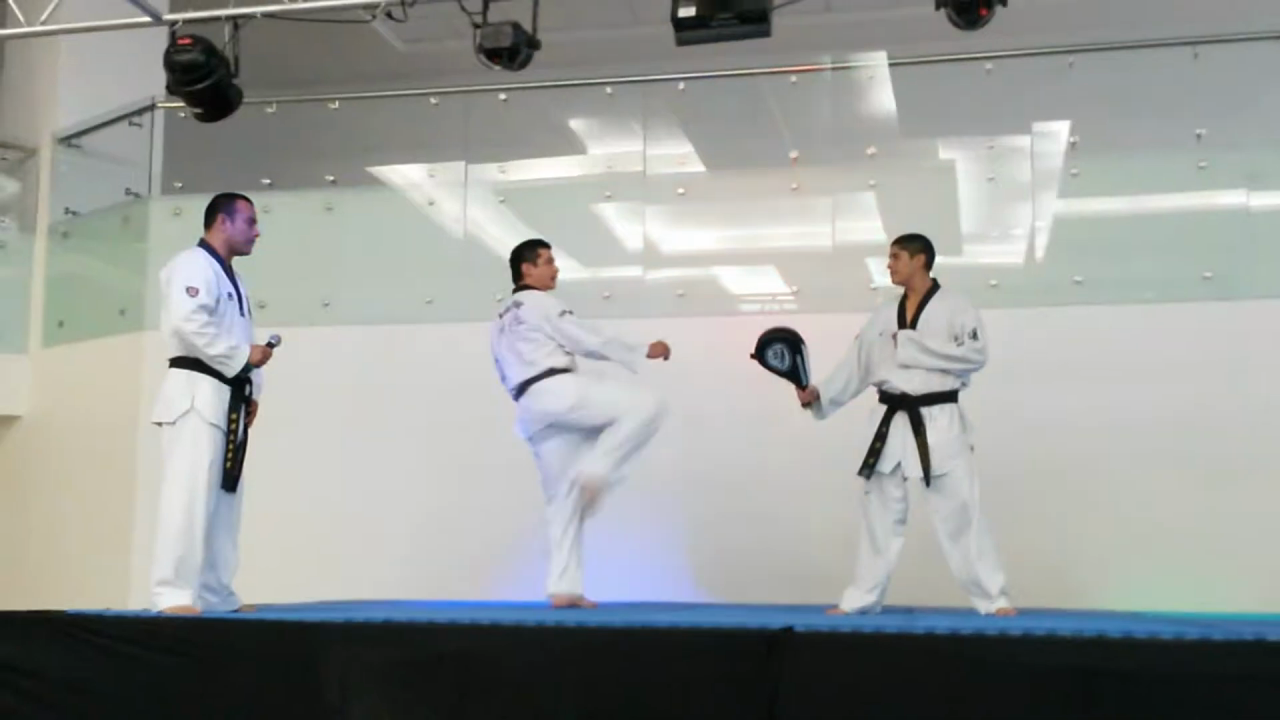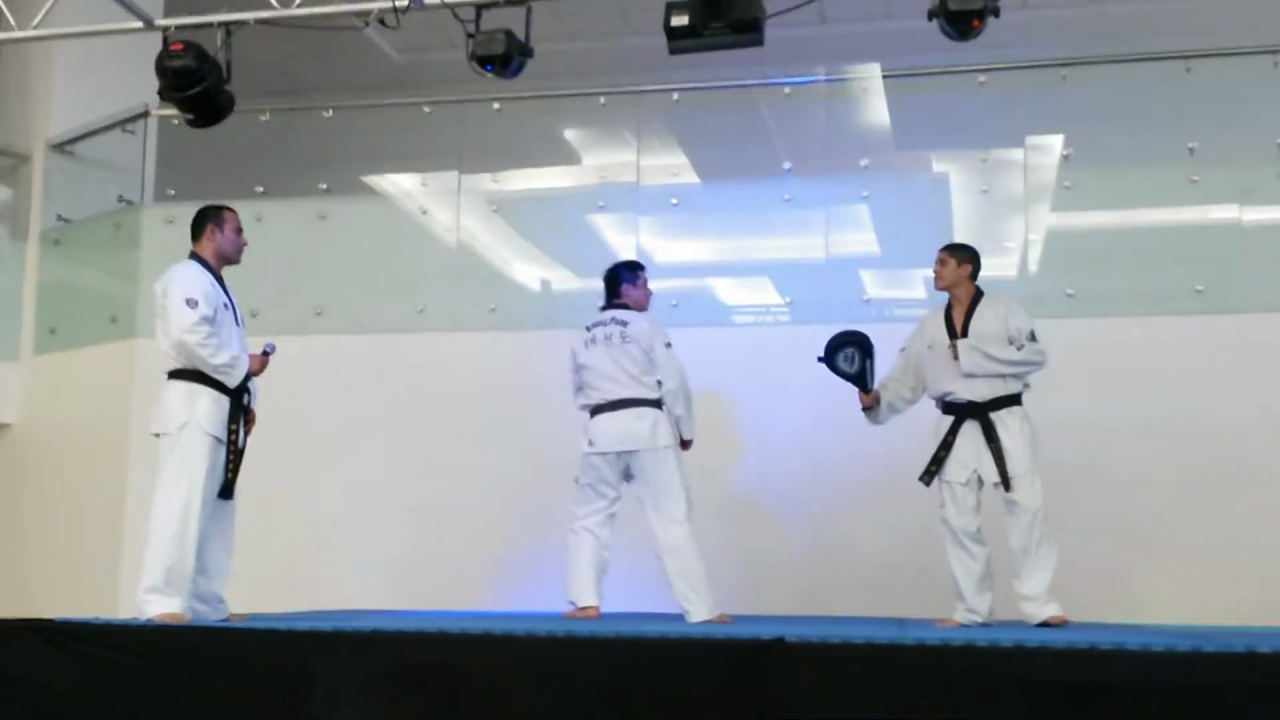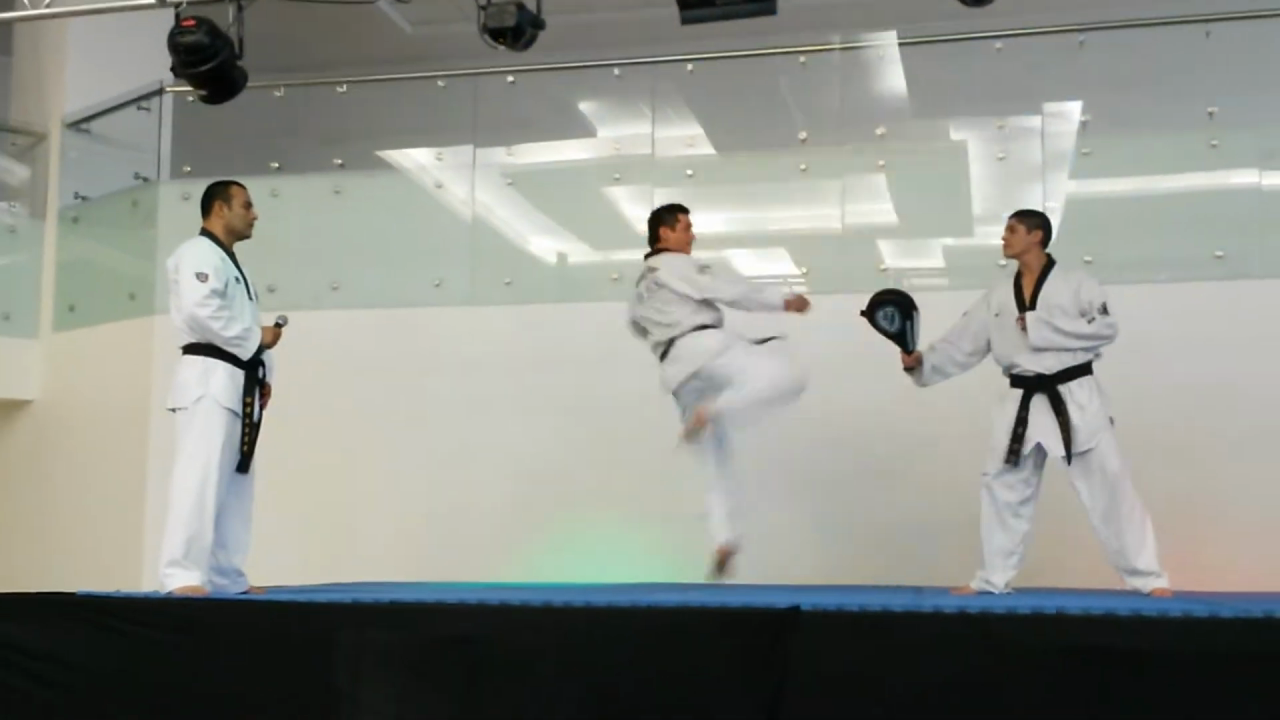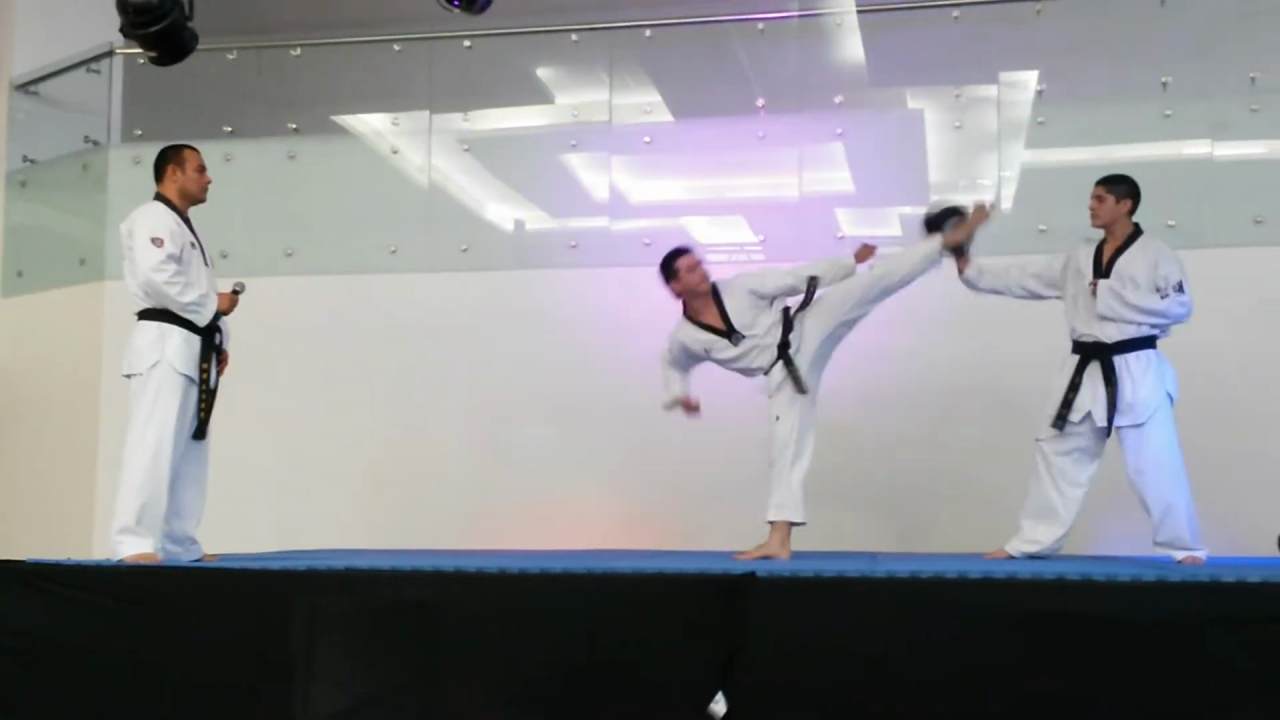
dt=1s
person 1, frame 1
left shoulder: (231, 279)
right shoulder: (192, 265)
right elbow: (187, 324)
left wrist: (250, 392)
right wrist: (243, 356)
left hip: (225, 400)
right hip: (196, 395)
left knee: (223, 497)
right knee: (189, 494)
left ankle: (216, 593)
right ankle: (173, 593)
person 1, frame 2
left shoulder: (217, 287)
right shoulder: (187, 277)
right elbow: (188, 336)
left wrist: (244, 400)
right wrist: (244, 366)
left hip: (219, 408)
right hip: (194, 404)
left knee: (216, 506)
right knee: (182, 501)
left ankle: (205, 603)
right ankle: (161, 601)
person 1, frame 3
left shoulder: (231, 263)
right shoulder: (198, 253)
right elbow: (200, 311)
left wrist: (261, 375)
right wrist: (257, 339)
left hip: (236, 383)
right hip: (209, 379)
left knee: (235, 482)
right knee: (200, 476)
left ankle: (225, 576)
right ankle: (182, 574)
person 1, frame 4
left shoulder: (185, 228)
right shoulder: (153, 218)
right elbow: (156, 277)
left wrist: (217, 340)
right wrist: (213, 305)
left hip: (192, 348)
right hip: (165, 344)
left knee: (189, 449)
right knee: (154, 443)
left ankle: (178, 543)
right ankle: (134, 542)
person 2, frame 1
left shoulder: (954, 306)
right shoulder: (884, 315)
left elbow: (976, 354)
right elbow: (856, 365)
left wrist: (914, 348)
right wrist: (819, 394)
left hip: (937, 419)
right hip: (891, 421)
left knee: (958, 511)
right knee: (880, 511)
left ankle: (992, 598)
right ankle: (861, 599)
person 2, frame 2
left shoulder: (1004, 310)
right shoulder: (929, 327)
left elbow: (1035, 354)
right elbow: (906, 380)
left wrist: (972, 355)
right wrist: (877, 399)
left hip: (1003, 422)
right hip: (956, 429)
left knee: (1026, 510)
right knee: (959, 520)
left ankle: (1038, 604)
right ankle: (972, 609)
person 2, frame 3
left shoulder: (1075, 282)
right shoulder: (997, 296)
left elbow: (1106, 329)
right elbow: (962, 345)
left wrist: (1040, 326)
right wrist: (921, 362)
left hip: (1073, 396)
right hip: (1023, 401)
left knee: (1109, 485)
right knee: (1002, 486)
left ankle: (1148, 577)
right ankle: (992, 579)
person 2, frame 4
left shoulder: (1155, 253)
right shoulder: (1079, 258)
left elbow: (1180, 306)
right elbow: (1023, 279)
left wrist: (1112, 296)
right wrist: (970, 269)
left hip: (1135, 369)
right hip: (1085, 369)
left knee: (1154, 461)
right knee: (1057, 450)
left ankle: (1183, 545)
right ankle: (1032, 541)
person 3, frame 1
left shoulder: (502, 321)
right shoulder: (539, 302)
left elbow: (511, 377)
right elbow: (586, 339)
right wrist: (643, 351)
left hip: (533, 410)
right hip: (557, 393)
left knee: (564, 497)
right knee: (645, 406)
left ankle: (564, 589)
right ankle: (595, 474)
person 3, frame 2
left shoulder: (584, 338)
right shoulder: (646, 328)
left elbow: (580, 396)
right elbow: (674, 383)
right wrist: (686, 431)
left hip: (602, 431)
right hip: (647, 427)
left knee: (590, 520)
right knee: (672, 522)
left ankle: (585, 602)
right ankle: (701, 609)
person 3, frame 3
left shoulder: (644, 284)
right shoulder: (673, 266)
left elbow: (638, 326)
right elbow: (726, 288)
right wrist: (783, 299)
left hip: (683, 369)
right hip: (702, 353)
left knee: (717, 454)
right knee: (785, 377)
left ankle: (724, 541)
right ankle: (713, 413)
person 3, frame 4
left shoulder: (737, 286)
right shoulder: (685, 336)
left elbow: (799, 277)
right elbow: (672, 364)
left wrist: (851, 262)
right wrist: (679, 396)
left hip: (807, 330)
right hip: (786, 371)
left knee: (866, 285)
right knee: (789, 441)
left ankle: (948, 242)
right ankle: (779, 539)
